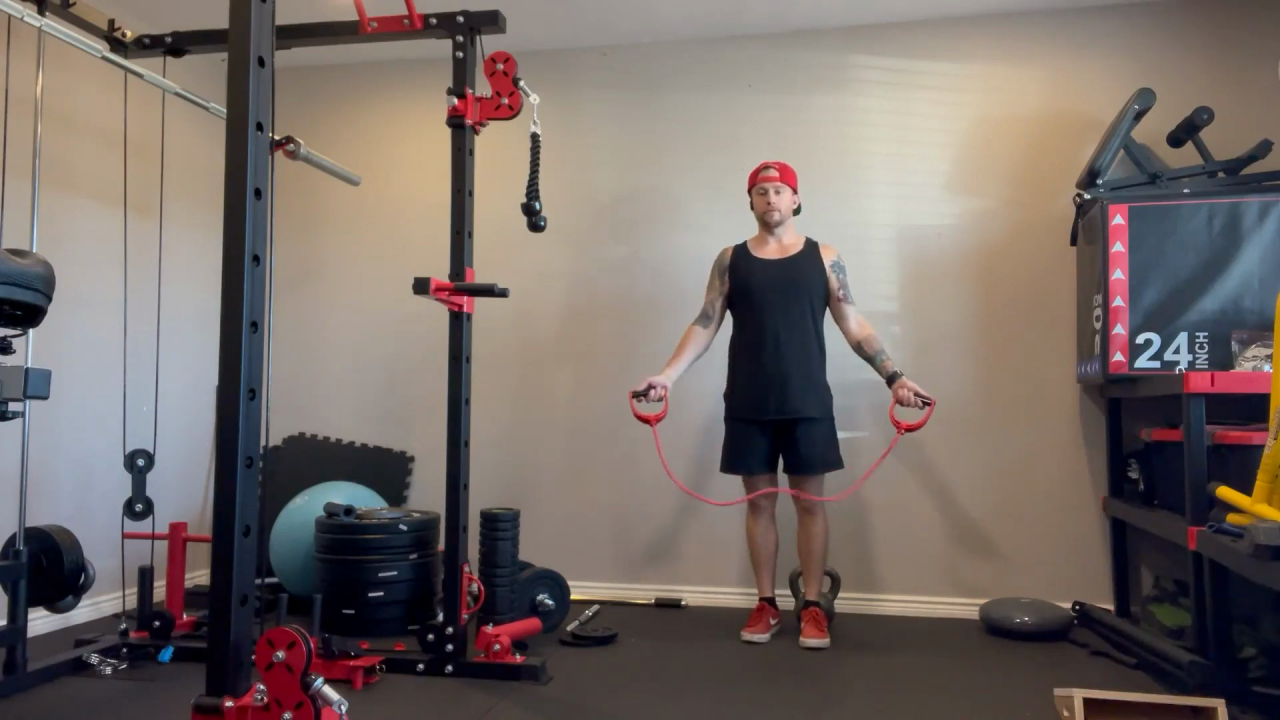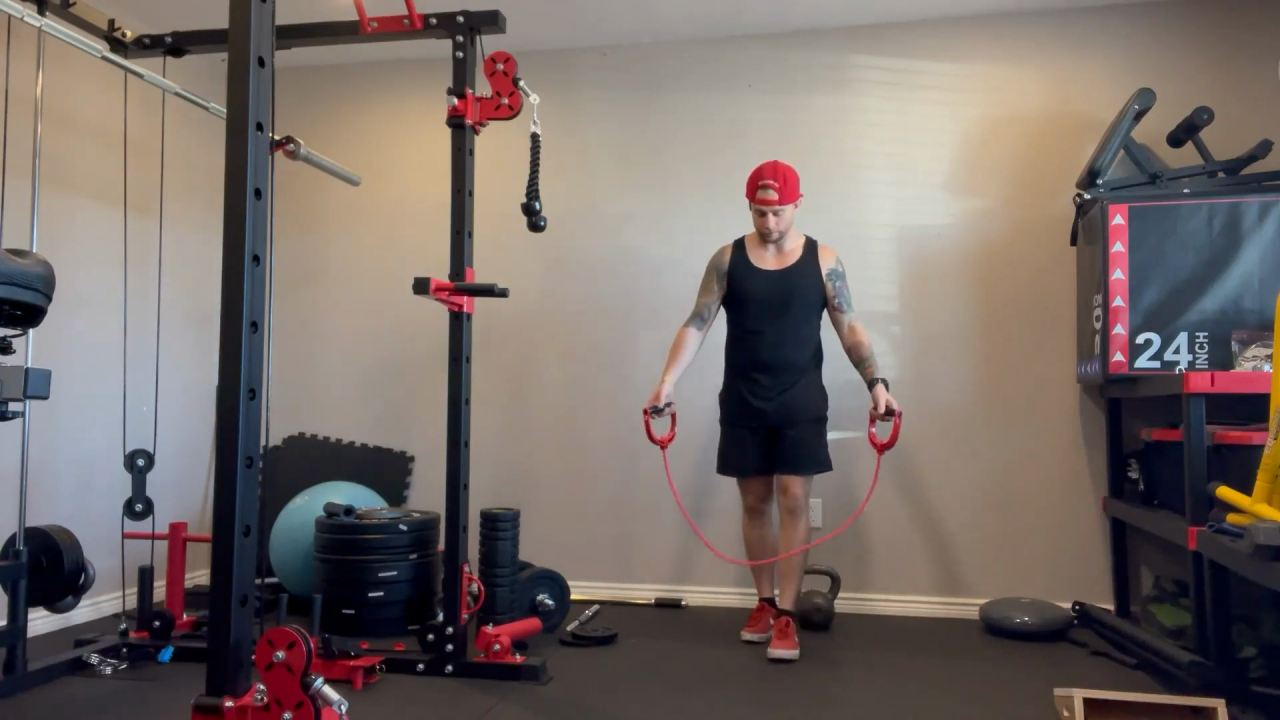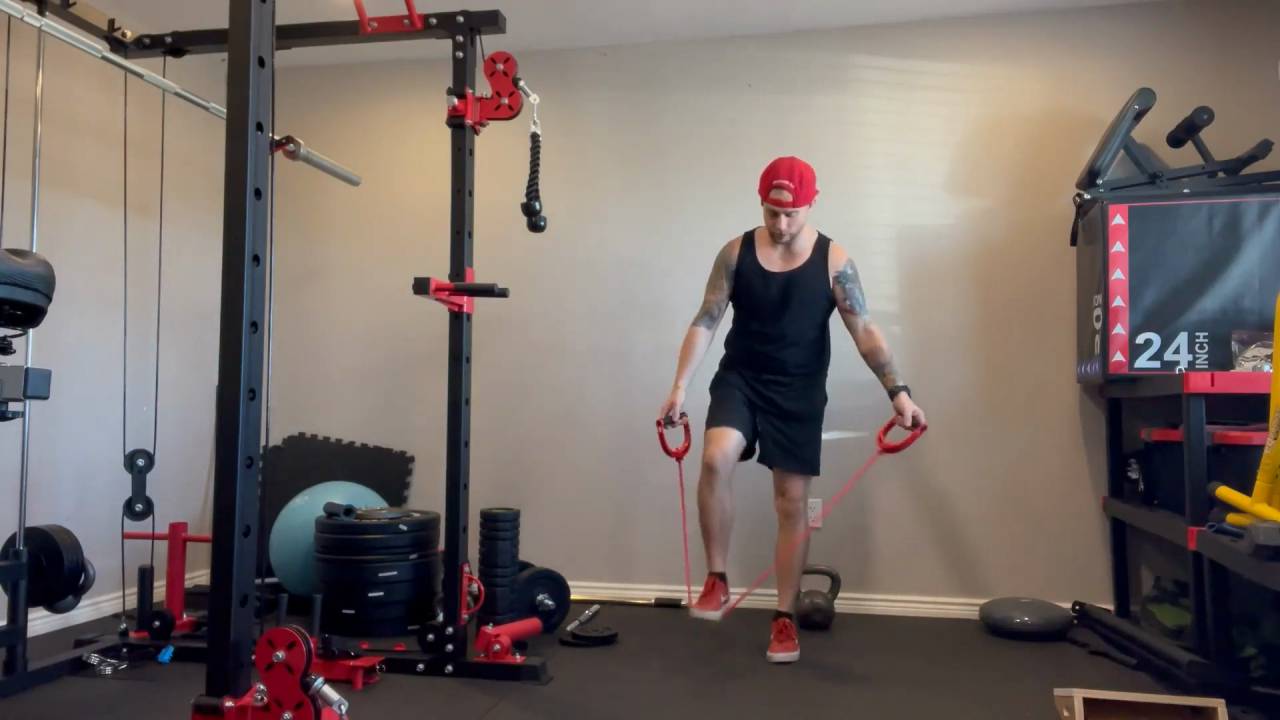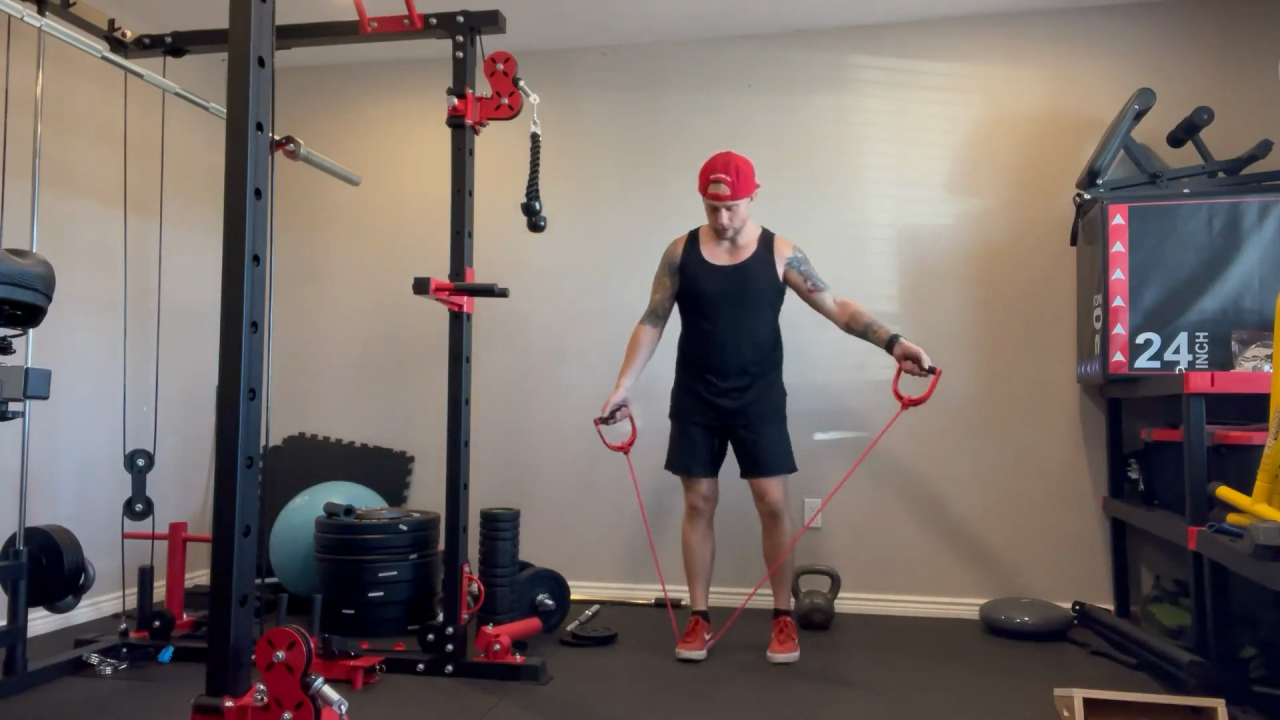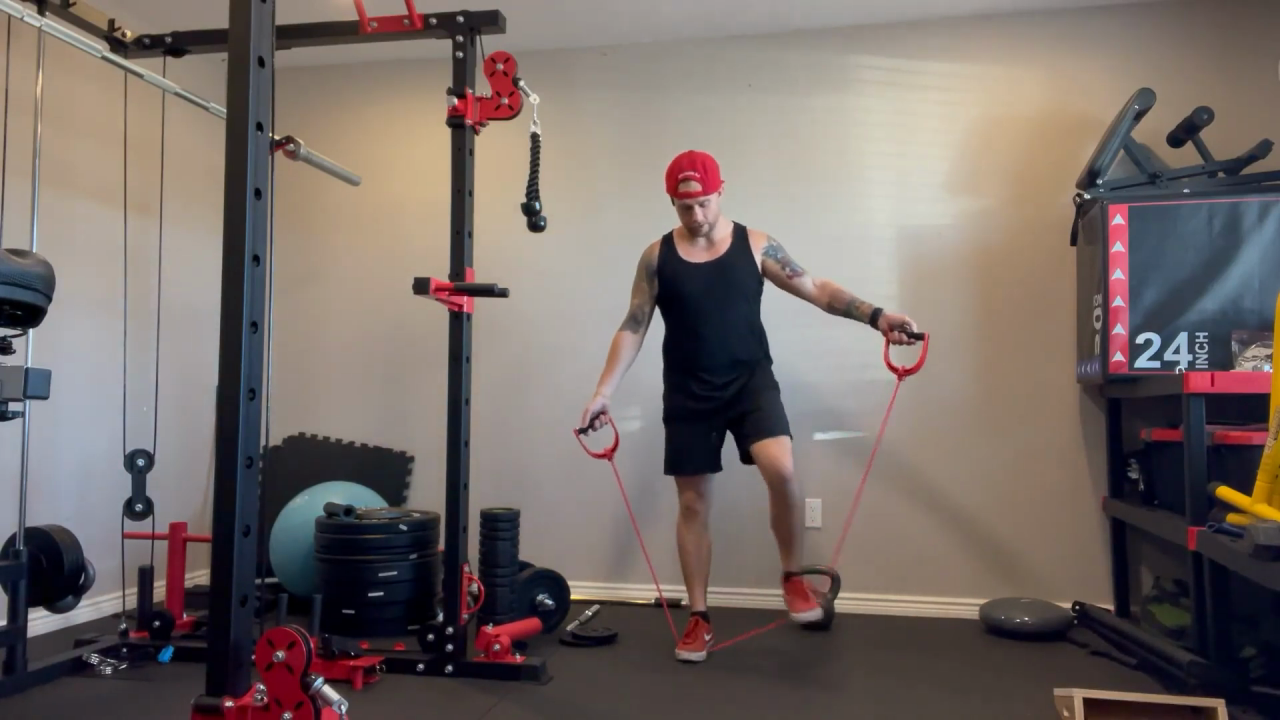
dt=0.7s
person 1, frame 1
left shoulder: (824, 257)
right shoulder: (731, 259)
left elbow: (854, 326)
right elbow: (705, 324)
left wrist: (895, 377)
right wrist: (667, 375)
left hip: (808, 402)
right hip: (749, 403)
left knee: (810, 501)
right knee: (759, 501)
left ankle: (812, 607)
right ankle: (766, 604)
person 1, frame 2
left shoulder: (823, 260)
right shoulder: (727, 259)
left elbow: (849, 328)
right elbow: (697, 324)
left wrist: (876, 383)
right wrist: (668, 381)
left hip: (801, 400)
right hip: (743, 400)
left knee: (793, 501)
right knee: (755, 503)
left ankle: (787, 616)
right ankle: (765, 602)
person 1, frame 3
left shoulder: (834, 260)
right shoulder: (736, 252)
left elbow: (864, 331)
right elbow: (705, 321)
left wrist: (897, 391)
right wrist: (680, 387)
left hip: (799, 393)
right hip: (739, 379)
left knee: (792, 501)
right knee: (717, 461)
left ankle: (784, 618)
right ankle: (717, 576)
person 1, frame 4
left shoulder: (781, 253)
right shoulder: (680, 252)
left elbow: (835, 305)
right elbow: (652, 321)
left wrist: (892, 342)
right wrist: (623, 385)
left hip: (759, 396)
right hip: (696, 398)
left knee: (772, 503)
right knee: (698, 503)
left ankle: (783, 616)
right ankle: (699, 617)
person 1, frame 5
left shoulder: (756, 244)
right shoulder: (657, 256)
left elbow: (815, 288)
right elbow: (633, 328)
left wrist: (876, 316)
right wrist: (603, 393)
left hip: (750, 381)
right hip: (688, 394)
left knee: (780, 469)
right knee: (693, 503)
left ankle: (795, 576)
right ankle: (699, 620)
